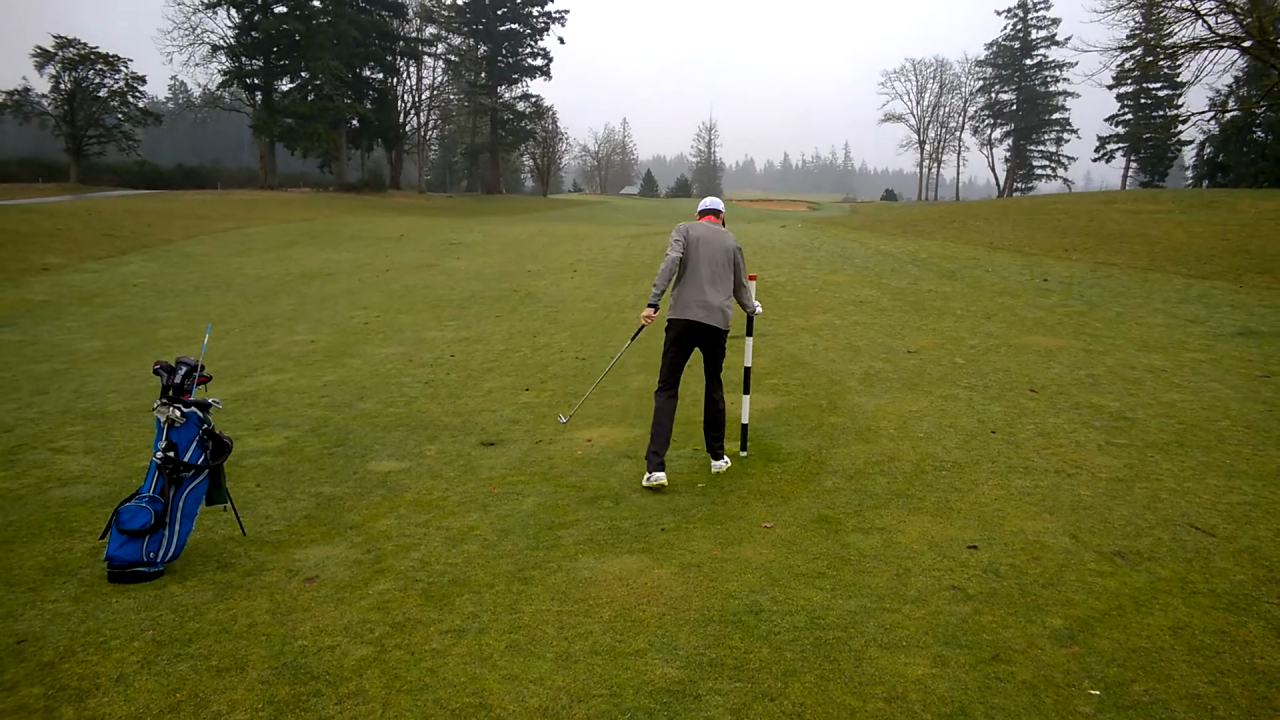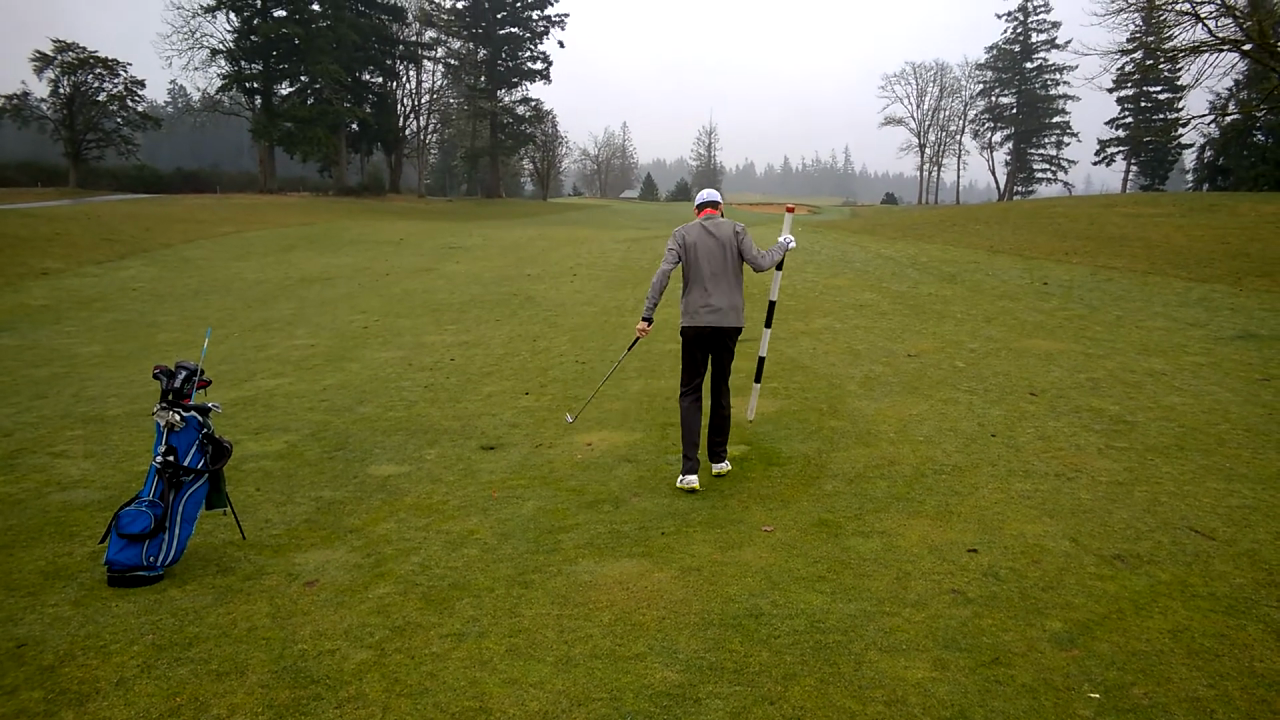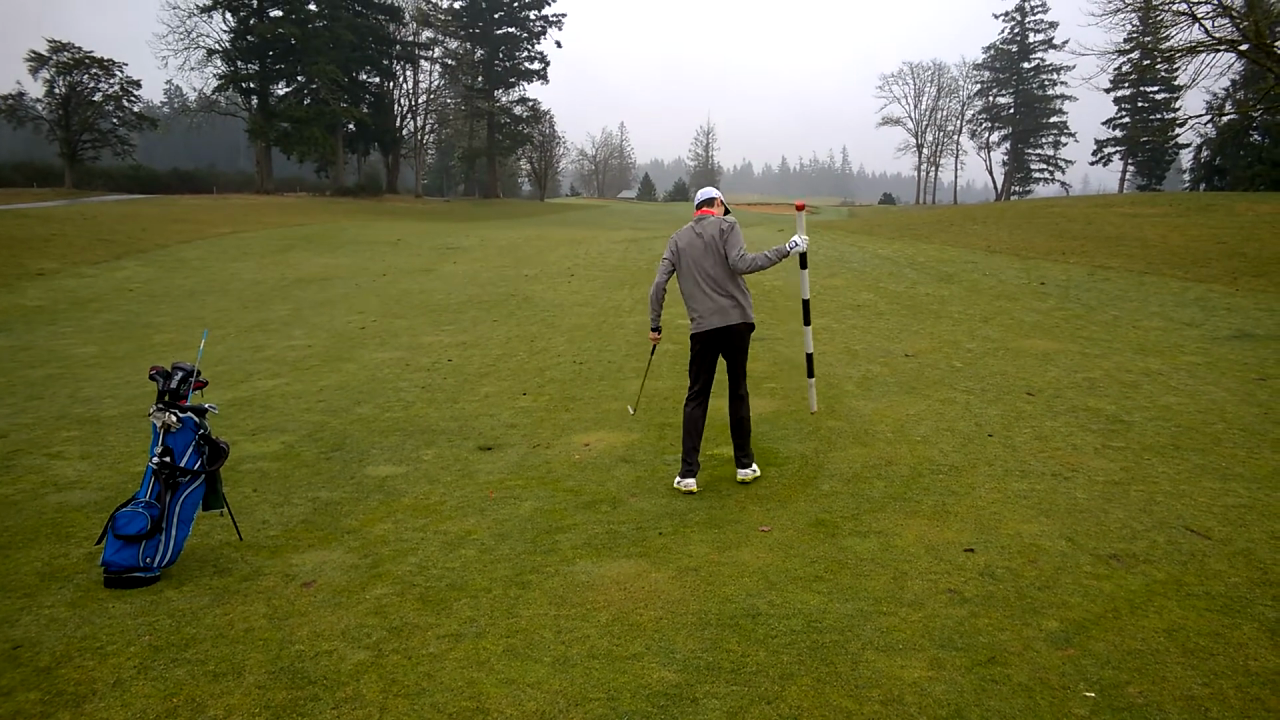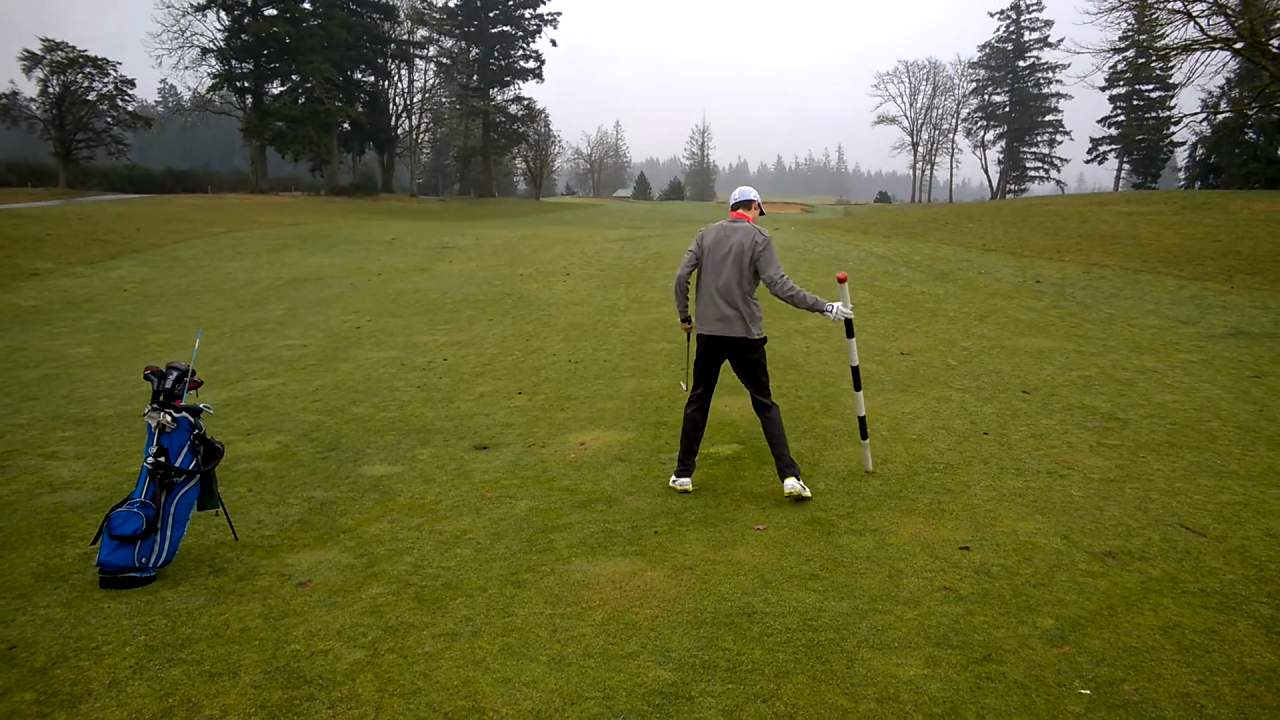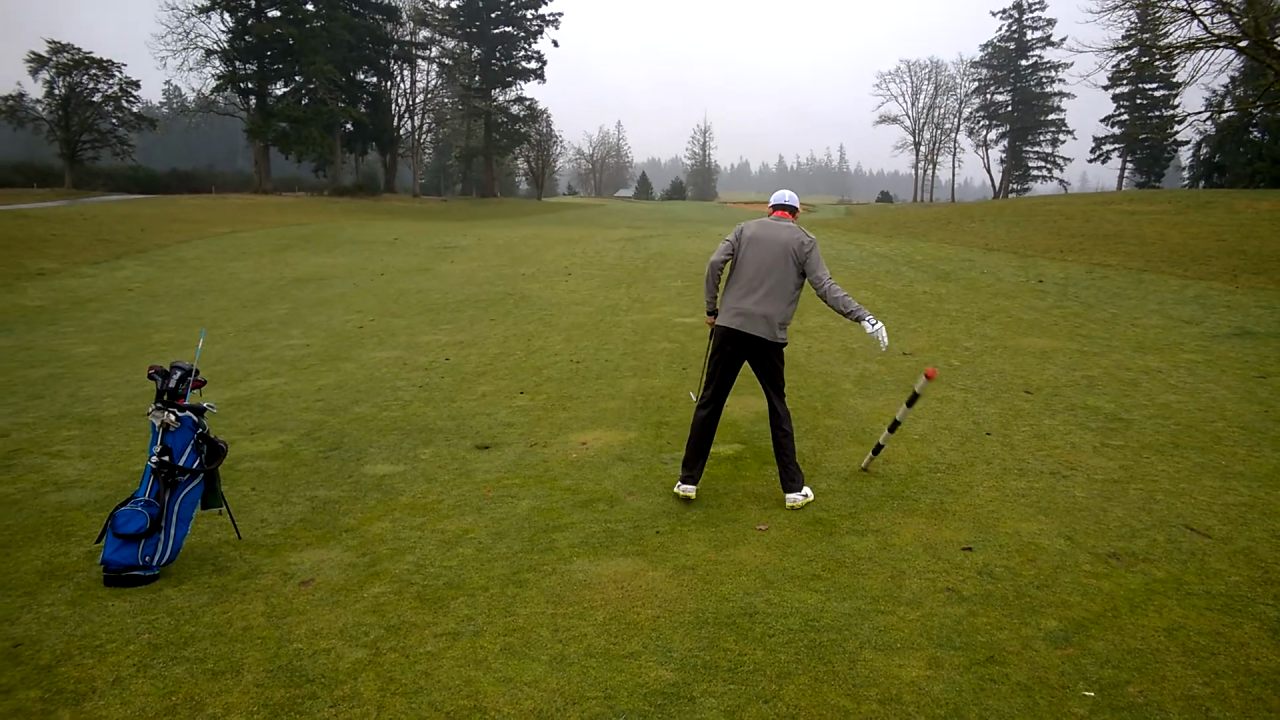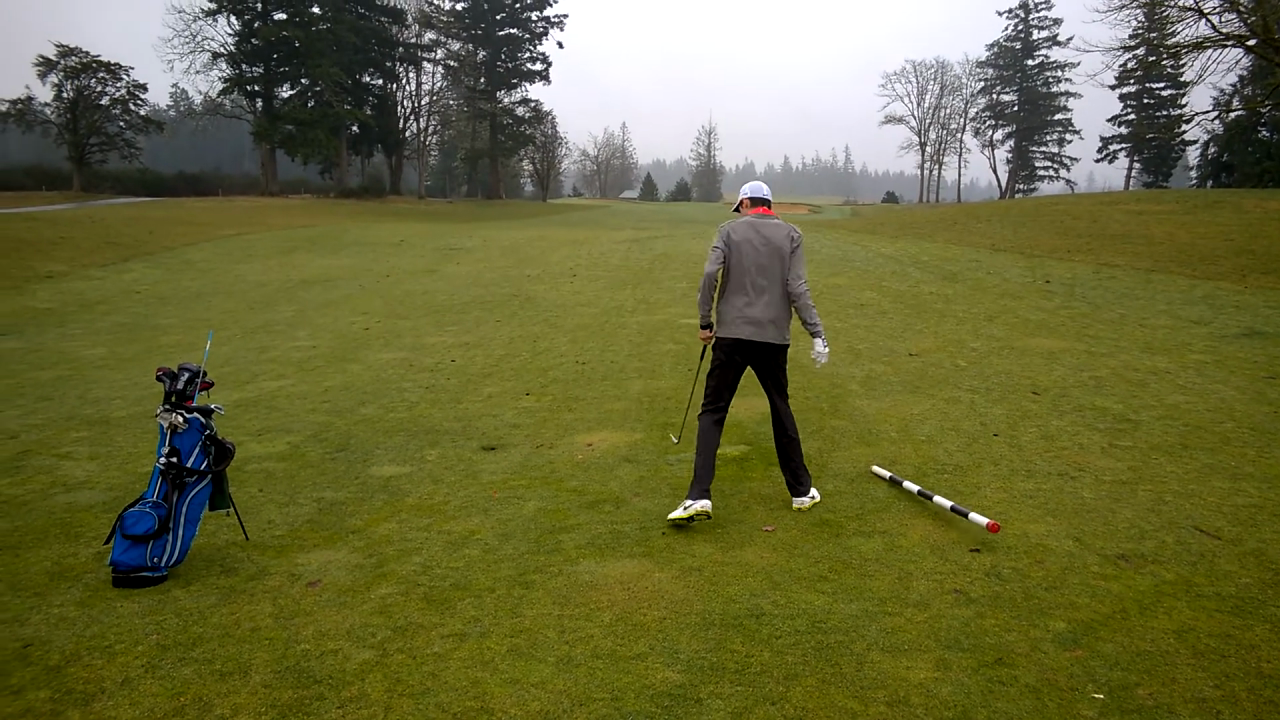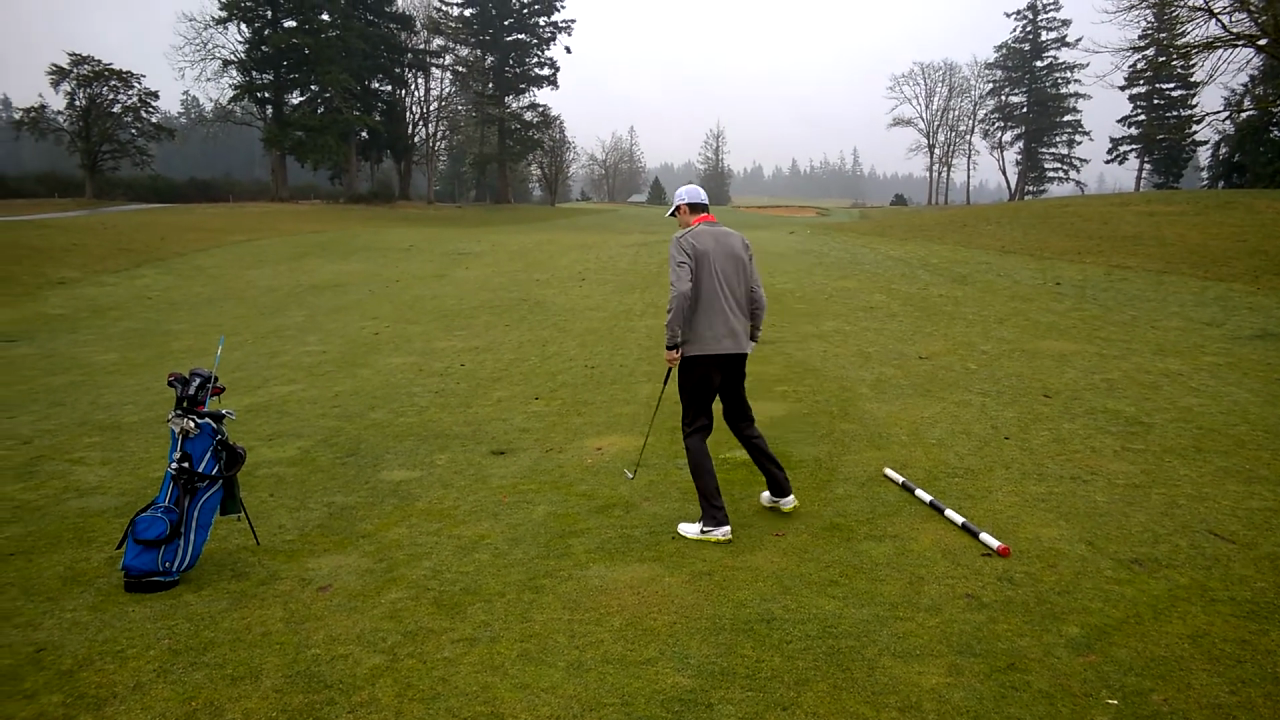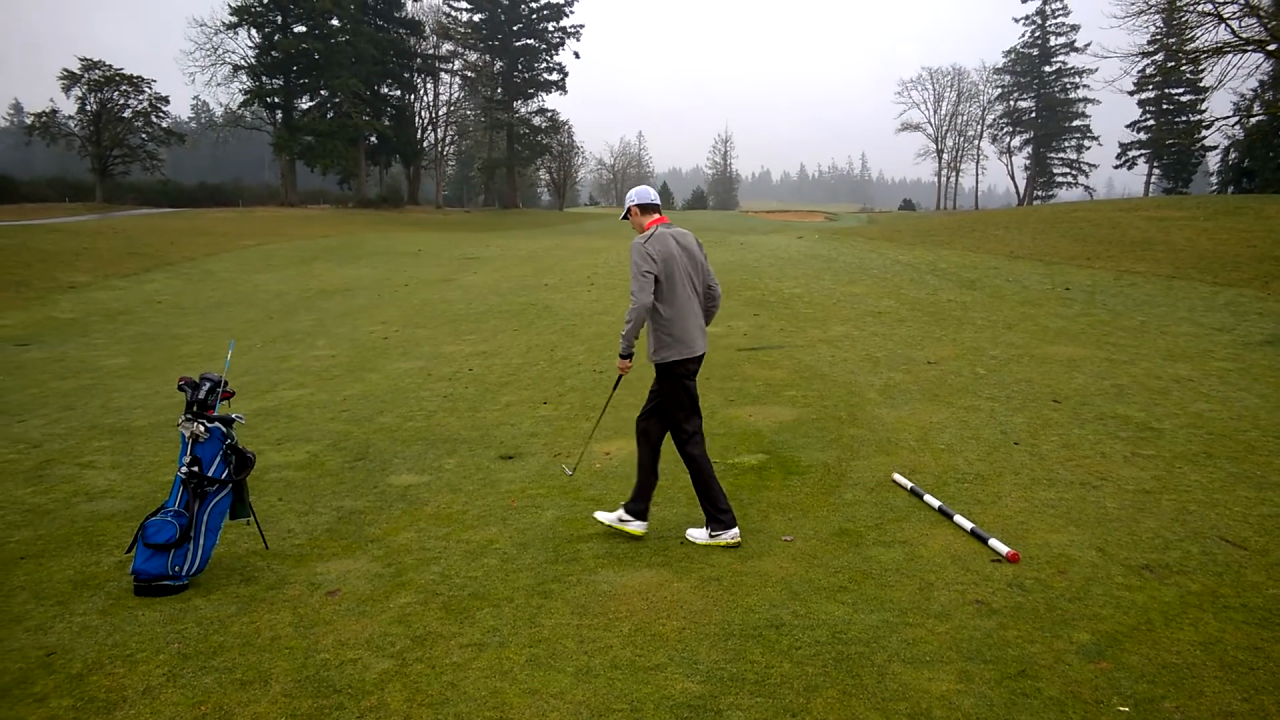
dt=0.3s
person 1, frame 1
left shoulder: (684, 229)
right shoulder: (731, 241)
left elbow: (671, 261)
right elbow: (740, 289)
left wrist: (653, 302)
right wrist: (752, 307)
left hip: (684, 318)
right hip: (717, 322)
left knee: (667, 390)
right knee: (713, 387)
left ankle: (656, 468)
right ankle: (717, 455)
person 1, frame 2
left shoulder: (683, 233)
right shoulder: (735, 229)
left elbow: (664, 271)
right elbow: (759, 263)
left wrist: (647, 315)
right wrist: (782, 245)
left hip: (695, 323)
right hip: (729, 322)
left knee: (691, 393)
right knee: (720, 389)
left ankle: (690, 470)
right ankle: (718, 458)
person 1, frame 3
left shoulder: (677, 238)
right shoulder: (726, 225)
left elbow: (659, 284)
right elbow: (740, 264)
left wrist: (655, 325)
right wrist: (787, 249)
left hip: (702, 327)
right hip: (735, 321)
left knee: (696, 398)
right knee: (738, 391)
left ankle: (688, 474)
right ankle: (745, 463)
person 1, frame 4
left shoulder: (706, 233)
right shoulder: (759, 237)
left elbow: (682, 276)
right elbow: (780, 285)
left wrist: (684, 315)
right wrist: (824, 307)
left hip: (708, 331)
right hip: (744, 333)
left knee: (698, 399)
right knee: (764, 403)
left ankle: (683, 473)
right ankle: (789, 476)
person 1, frame 5
left shoulder: (746, 228)
right shoulder: (805, 240)
left elbow: (715, 263)
right elbow: (826, 288)
left wrist: (712, 309)
right wrist: (866, 319)
left hip: (732, 328)
right hip: (769, 334)
left knee: (710, 401)
right knee: (778, 407)
left ankle: (688, 480)
right ankle: (793, 488)
person 1, frame 6
left shoulder: (729, 229)
right shoulder: (791, 235)
left elbow: (710, 274)
right elbow: (798, 289)
left wrist: (705, 323)
right wrist: (818, 335)
left hip: (731, 336)
right hip: (772, 338)
left knee: (712, 413)
right knee: (781, 409)
left ankle: (700, 496)
right ankle: (801, 490)
person 1, frame 7
left shoulder: (684, 240)
right shoulder: (738, 240)
left elbow: (681, 292)
right elbow: (756, 296)
left wrist: (673, 342)
right wrist: (751, 335)
left hip: (702, 350)
right hip: (736, 348)
left knee: (696, 433)
right knee: (741, 422)
left ankle: (716, 522)
right ankle: (781, 491)
person 1, frame 8
left shoulder: (644, 244)
right shoulder: (690, 239)
left elbow: (641, 303)
right elbow: (713, 293)
left wrist: (625, 350)
left hip: (672, 354)
right hip: (693, 349)
left knee: (688, 438)
right knee: (650, 424)
left ankle: (723, 525)
right ankle: (636, 513)
